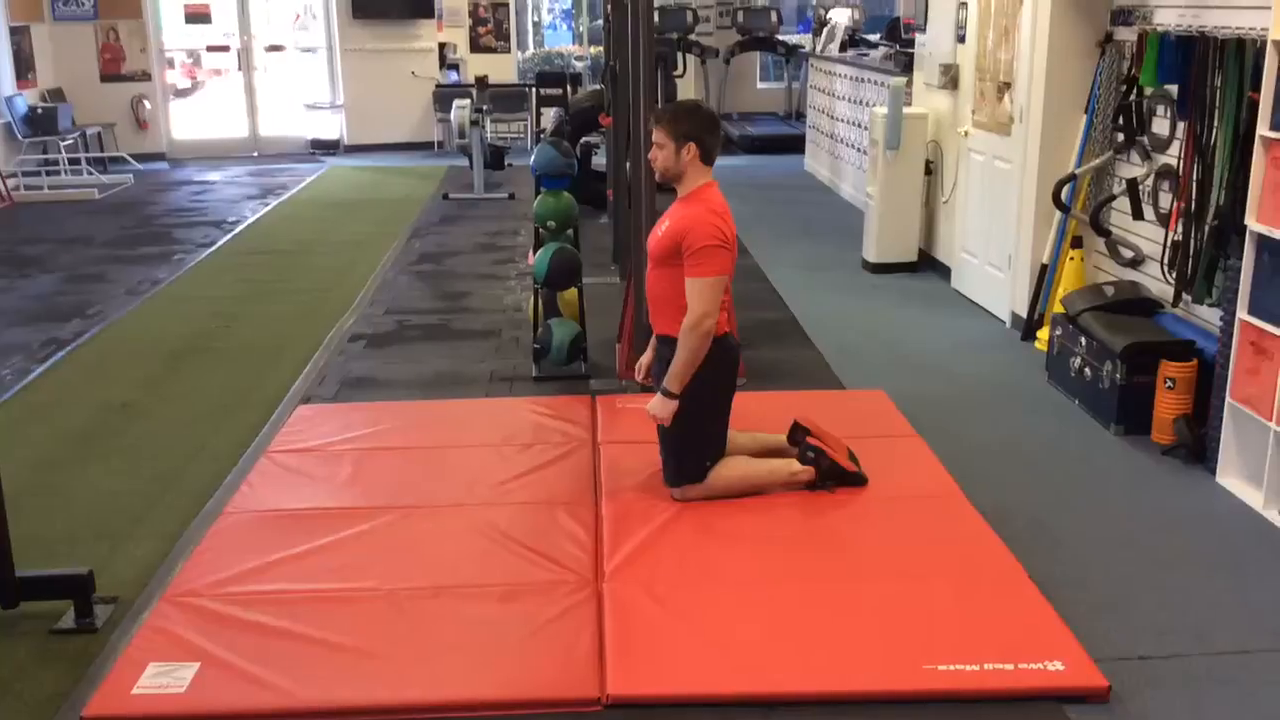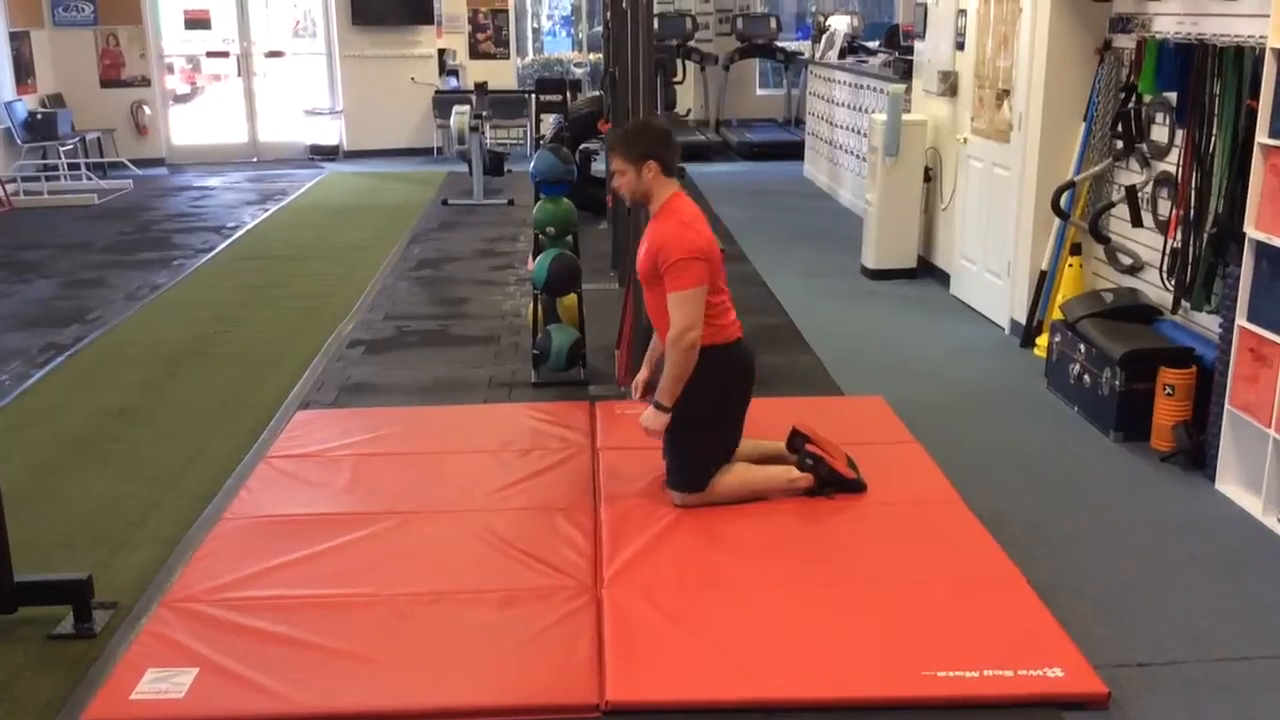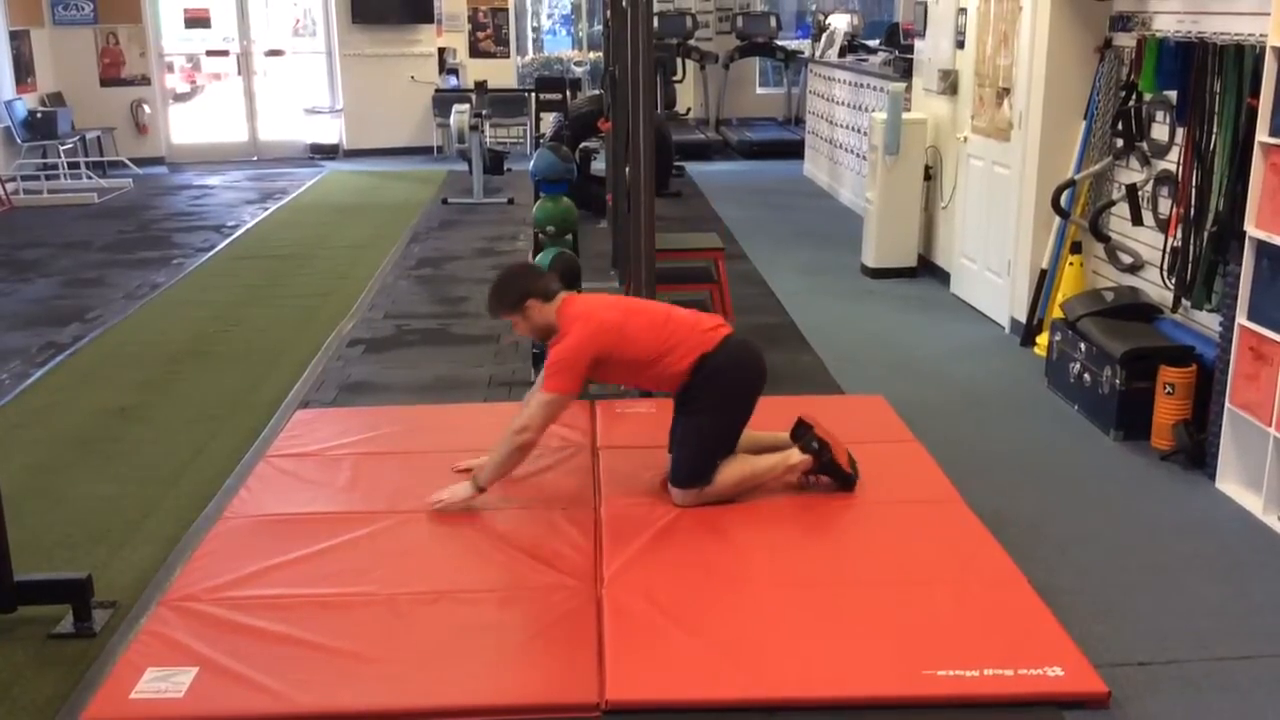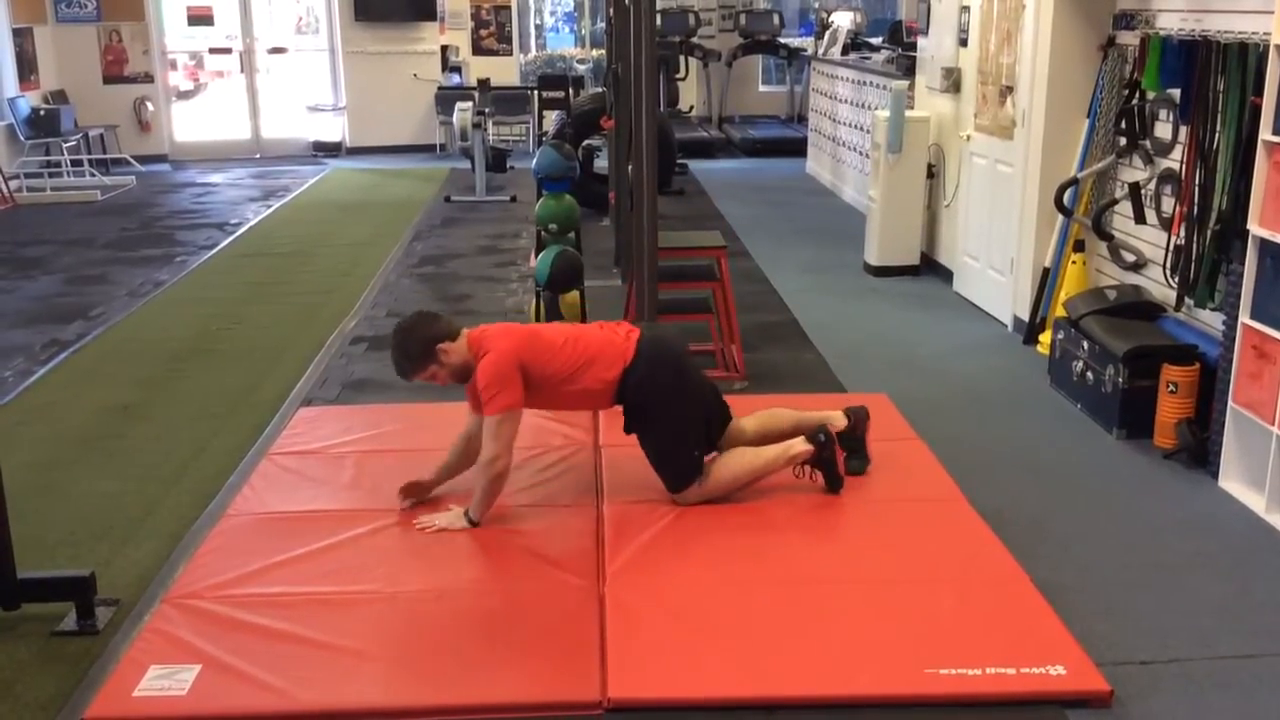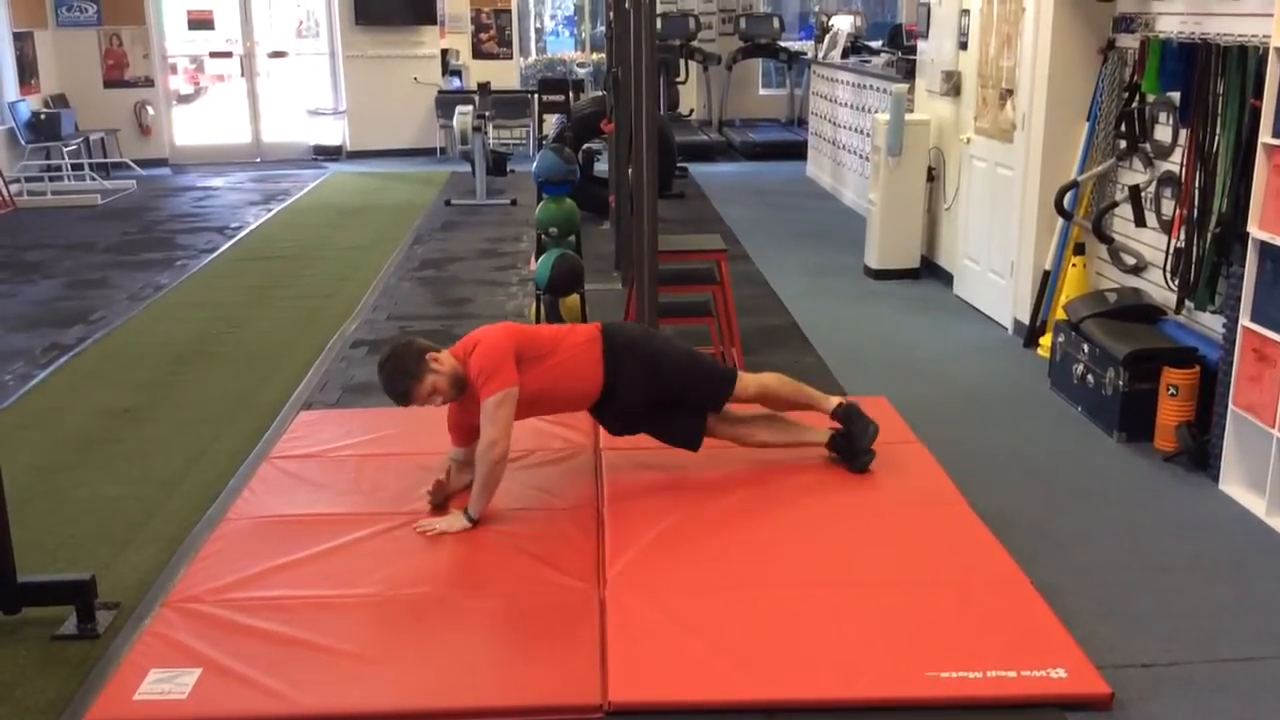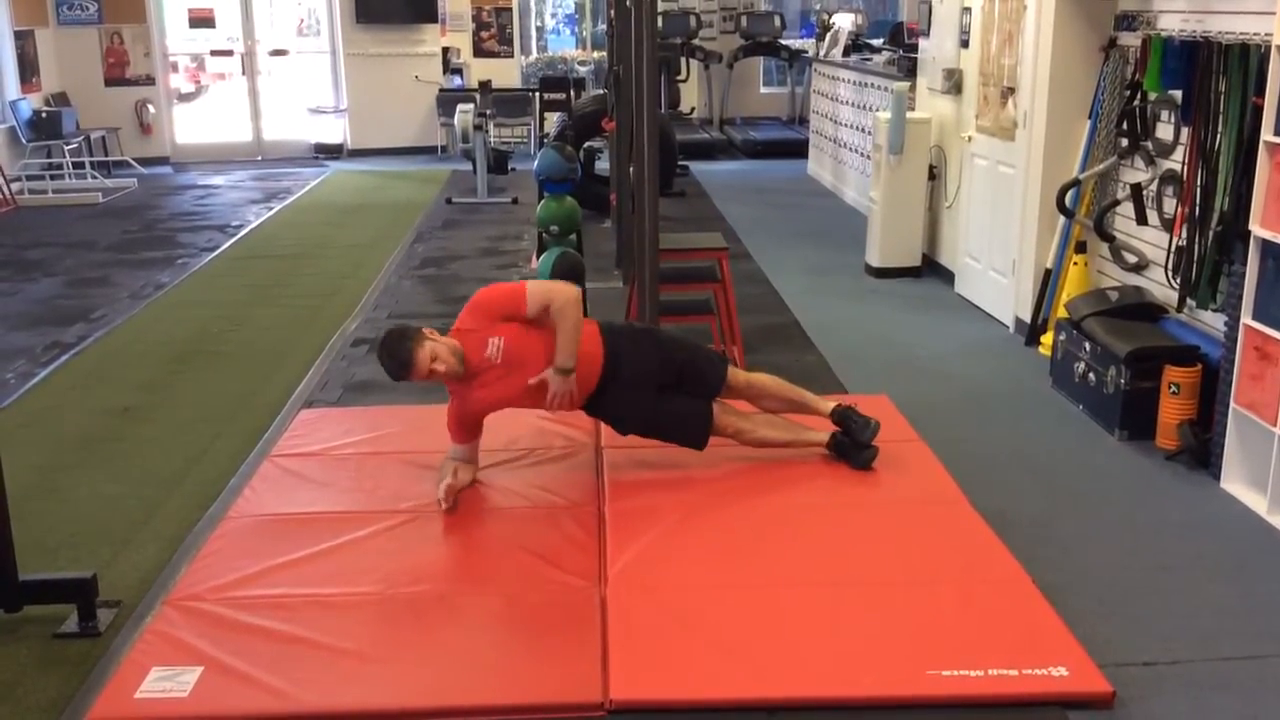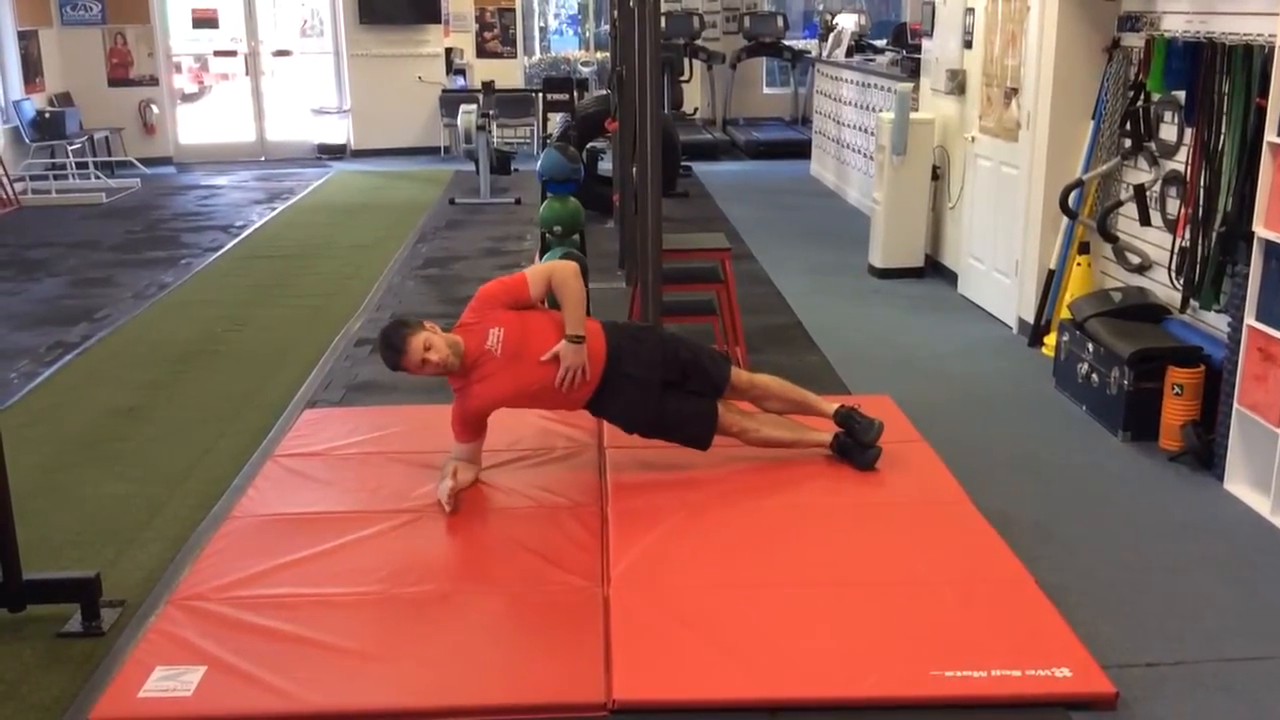
dt=0.7s
person 1, frame 1
left shoulder: (703, 220)
right shoulder: (689, 204)
left elbow: (702, 320)
left wrist: (669, 391)
right wrist: (655, 349)
left hip: (698, 359)
right hip: (680, 350)
left knee: (686, 484)
right knee: (702, 444)
left ankle: (808, 467)
right ankle: (796, 442)
person 1, frame 2
left shoulder: (676, 233)
right shoulder: (669, 215)
left elbow: (686, 334)
left wrist: (661, 406)
right wrist: (649, 367)
left hip: (712, 365)
right hip: (705, 360)
left knee: (687, 490)
right knee: (698, 453)
left ankle: (808, 474)
right ankle: (794, 449)
person 1, frame 3
left shoulder: (575, 340)
right shoulder: (575, 311)
left elbow: (527, 432)
right elbow: (540, 396)
left wrist: (474, 487)
right wrist: (500, 453)
left hip: (726, 370)
right hip: (722, 355)
left knee: (688, 491)
right knee: (699, 454)
left ankle: (802, 459)
right ankle: (797, 441)
person 1, frame 4
left shoulder: (493, 363)
right shoulder: (485, 350)
left elbow: (496, 460)
right elbow: (476, 434)
left wrist: (470, 517)
right wrist: (432, 481)
left hip: (647, 374)
right hip: (644, 356)
left knee: (690, 489)
right knee: (735, 433)
left ankle: (805, 447)
right ankle: (840, 422)
person 1, frame 5
left shoulder: (486, 349)
right shoulder: (461, 406)
left elbow: (495, 449)
right elbow: (464, 461)
left wrist: (470, 515)
right wrist: (444, 487)
left hip: (620, 355)
right hip: (611, 404)
left knee: (742, 390)
right knee: (725, 427)
left ankle: (835, 406)
right ankle: (831, 439)
person 1, frame 6
left shoulder: (482, 309)
right shoulder: (465, 401)
left elbow: (566, 296)
right elbow: (464, 457)
left wrist: (563, 369)
right wrist: (452, 479)
left hip: (618, 351)
right hip: (610, 397)
left knee: (739, 383)
right knee: (727, 422)
left ankle: (832, 409)
right ankle: (829, 440)
person 1, frame 7
left shoulder: (484, 305)
right shoulder: (469, 399)
left elbow: (564, 270)
right elbow: (467, 457)
left wrist: (576, 338)
right wrist: (452, 480)
left hip: (620, 349)
right hip: (613, 397)
left knee: (742, 385)
right knee: (733, 424)
left ankle: (836, 412)
right ankle: (834, 442)
